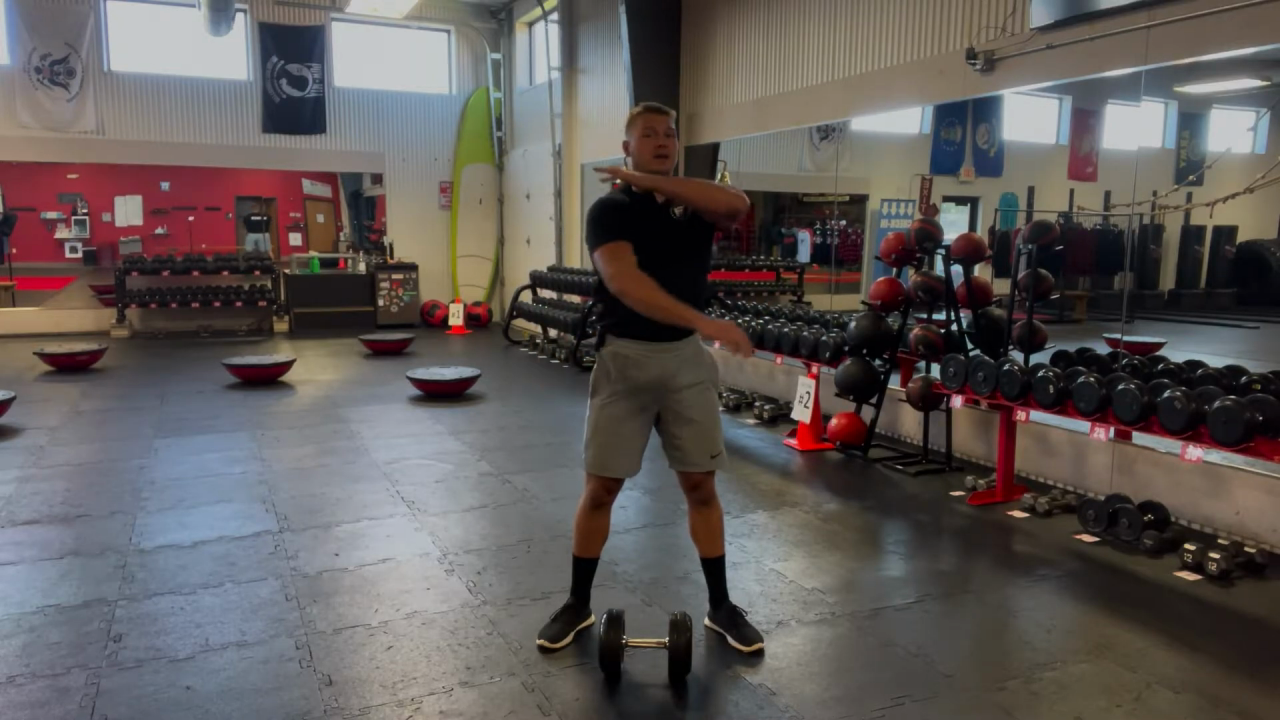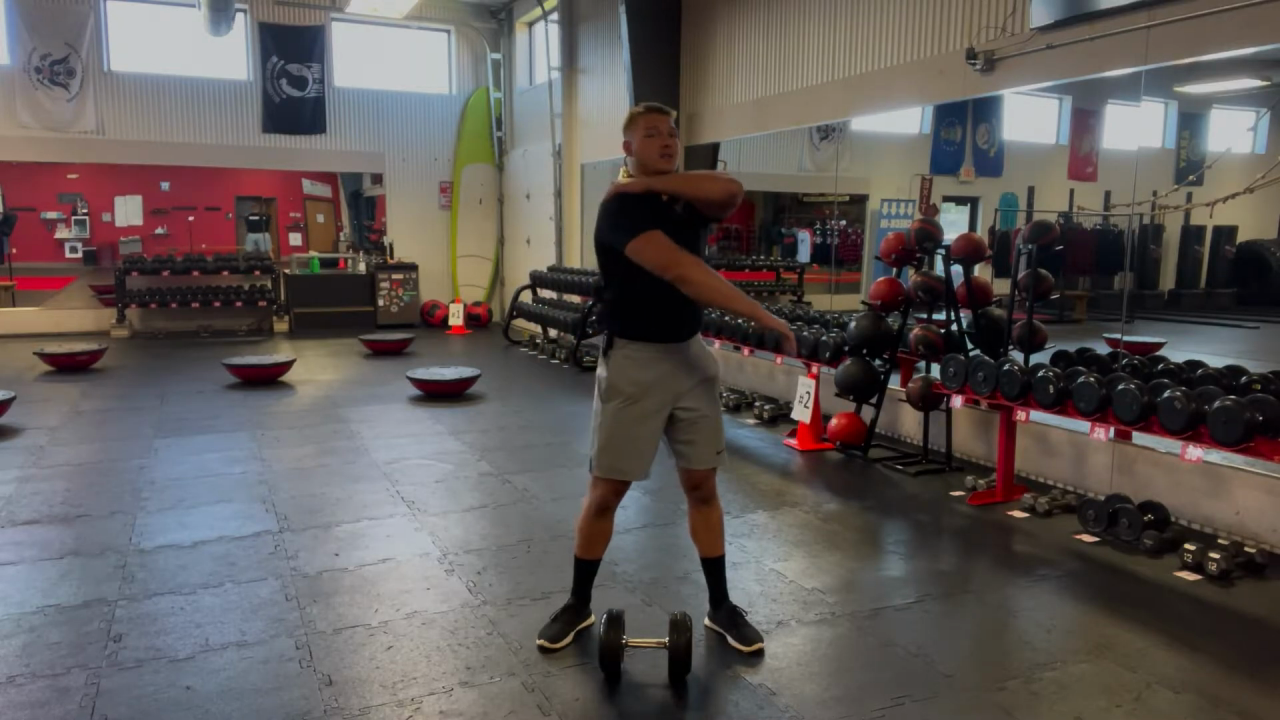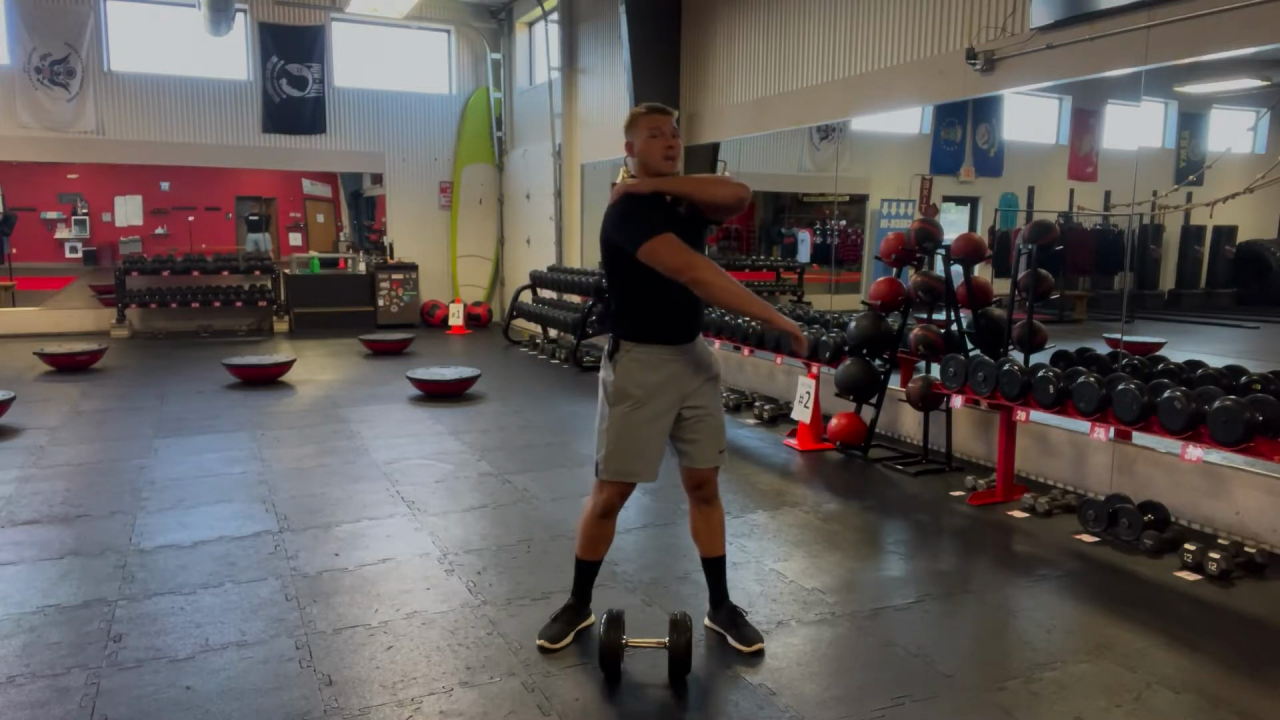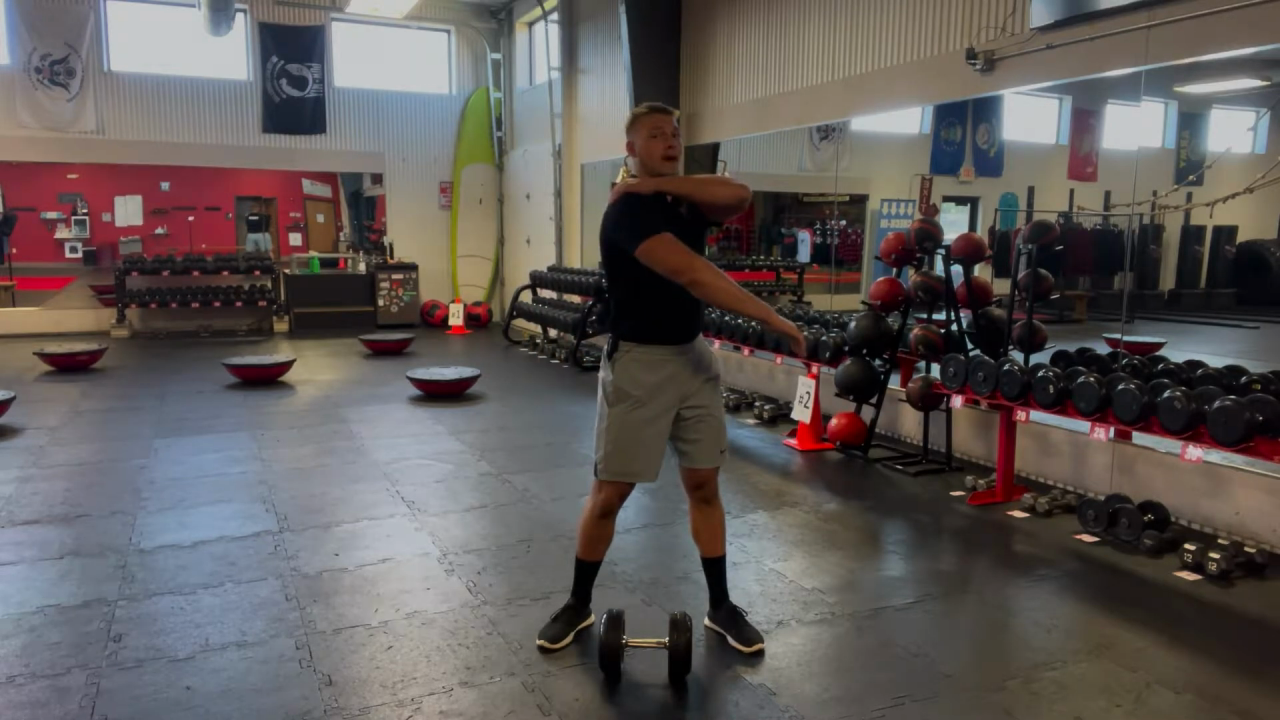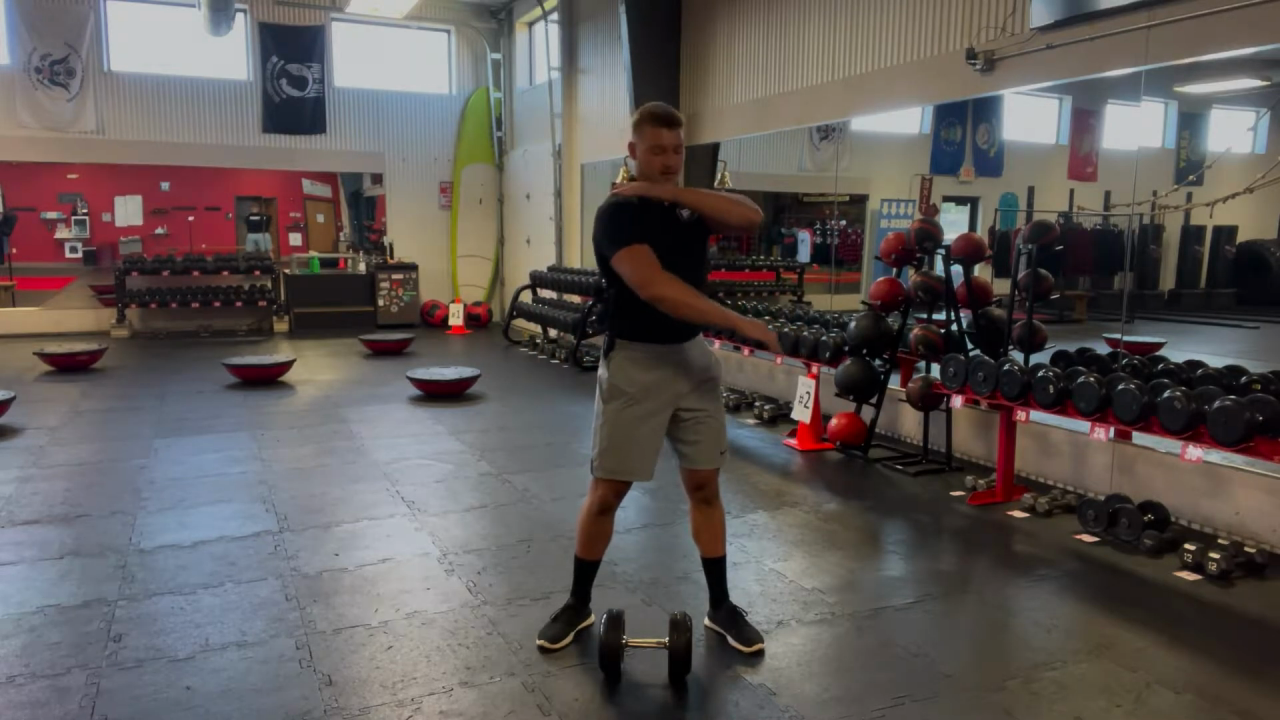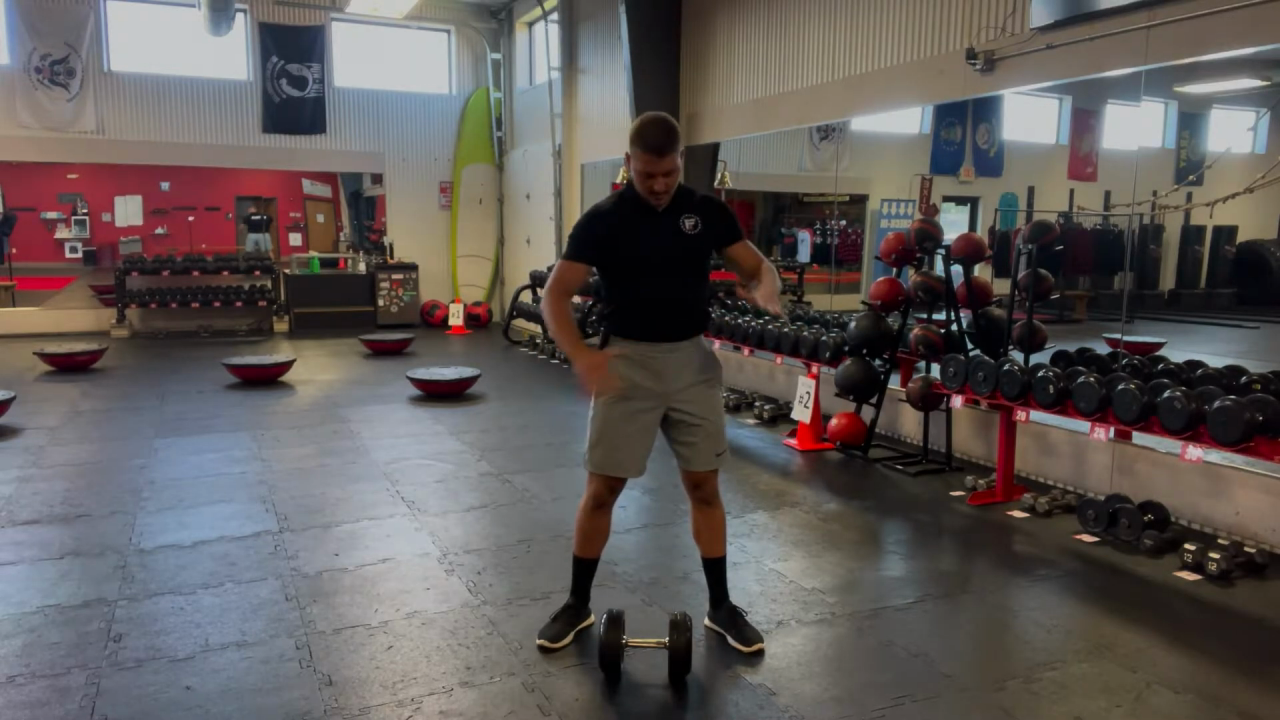
dt=0.3s
person 1, frame 1
left shoulder: (696, 206)
right shoulder: (609, 210)
left elbow: (736, 203)
right elbow: (624, 281)
left wrist: (651, 181)
right wrist: (703, 321)
left hip: (687, 359)
right hip: (625, 359)
left knee: (701, 486)
right knee: (601, 488)
left ankle: (720, 605)
right ankle: (578, 604)
person 1, frame 2
left shoulder: (689, 202)
right shoulder: (621, 207)
left elbow: (730, 191)
right elbow: (678, 270)
left wrist: (653, 181)
right wrist: (761, 315)
left hip: (691, 355)
right hip: (634, 360)
left knee: (702, 485)
right knee: (606, 490)
left ankle: (720, 606)
right ankle: (579, 604)
person 1, frame 3
left shoulder: (686, 200)
right shoulder: (629, 210)
left elbow: (738, 196)
right elbow: (694, 273)
left wrist: (661, 184)
right wrist: (775, 318)
left hip: (693, 357)
right hip: (638, 363)
left knee: (704, 485)
right knee: (611, 493)
left ankle: (721, 605)
right ankle: (578, 604)
person 1, frame 4
left shoulder: (686, 201)
right shoulder: (629, 210)
left elbow: (738, 196)
right elbow: (691, 273)
left wrist: (662, 183)
right wrist: (773, 319)
left hip: (693, 357)
right hip: (638, 364)
left knee: (704, 485)
right knee: (610, 493)
left ankle: (720, 606)
right ankle: (578, 604)
person 1, frame 5
left shoulder: (693, 205)
right shoulder: (619, 213)
left elbow: (748, 215)
right elbow: (652, 286)
left wrist: (678, 194)
right wrist: (739, 322)
left hip: (694, 358)
right hip: (635, 363)
left knee: (705, 486)
right knee: (607, 491)
left ankle: (720, 606)
right ankle: (578, 604)
person 1, frame 6
left shoulder: (706, 210)
right shoulder: (604, 219)
left elbow: (758, 264)
right elbow: (556, 295)
left wrist: (765, 284)
right wrist: (581, 356)
left hip: (692, 362)
right hip: (626, 364)
left knee: (704, 486)
right knee: (601, 488)
left ankle: (720, 607)
right ankle: (578, 604)
